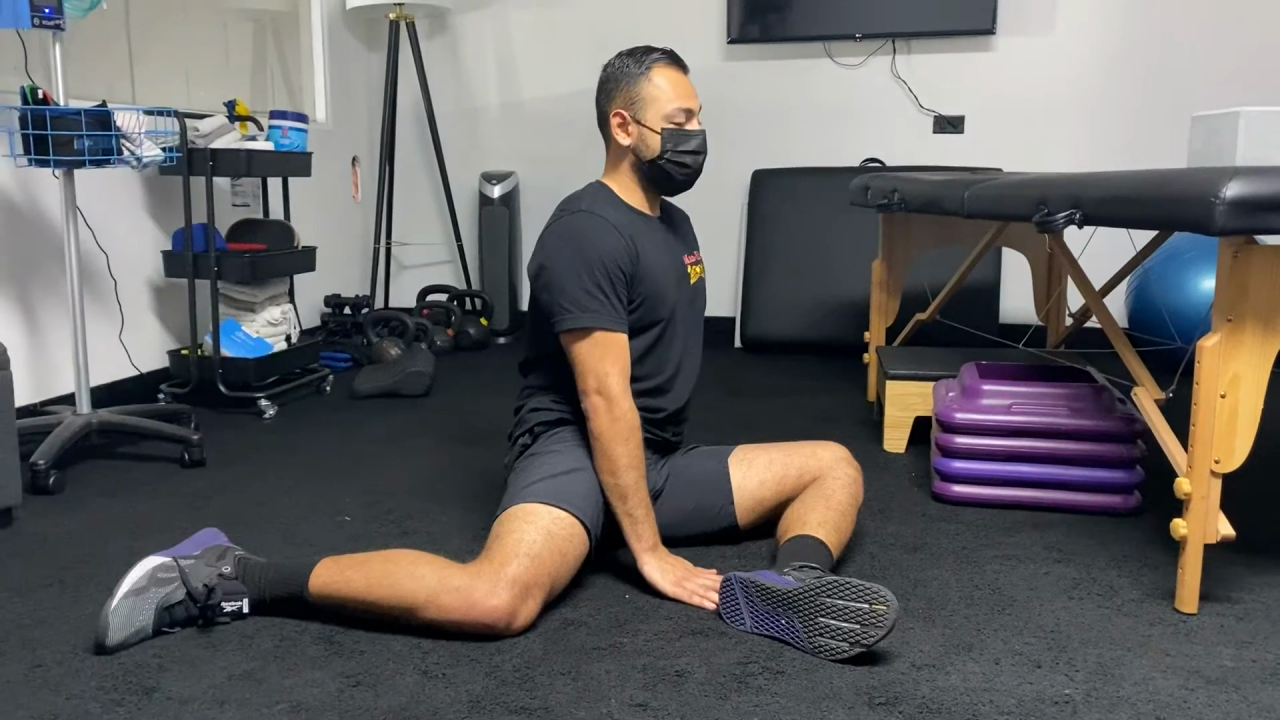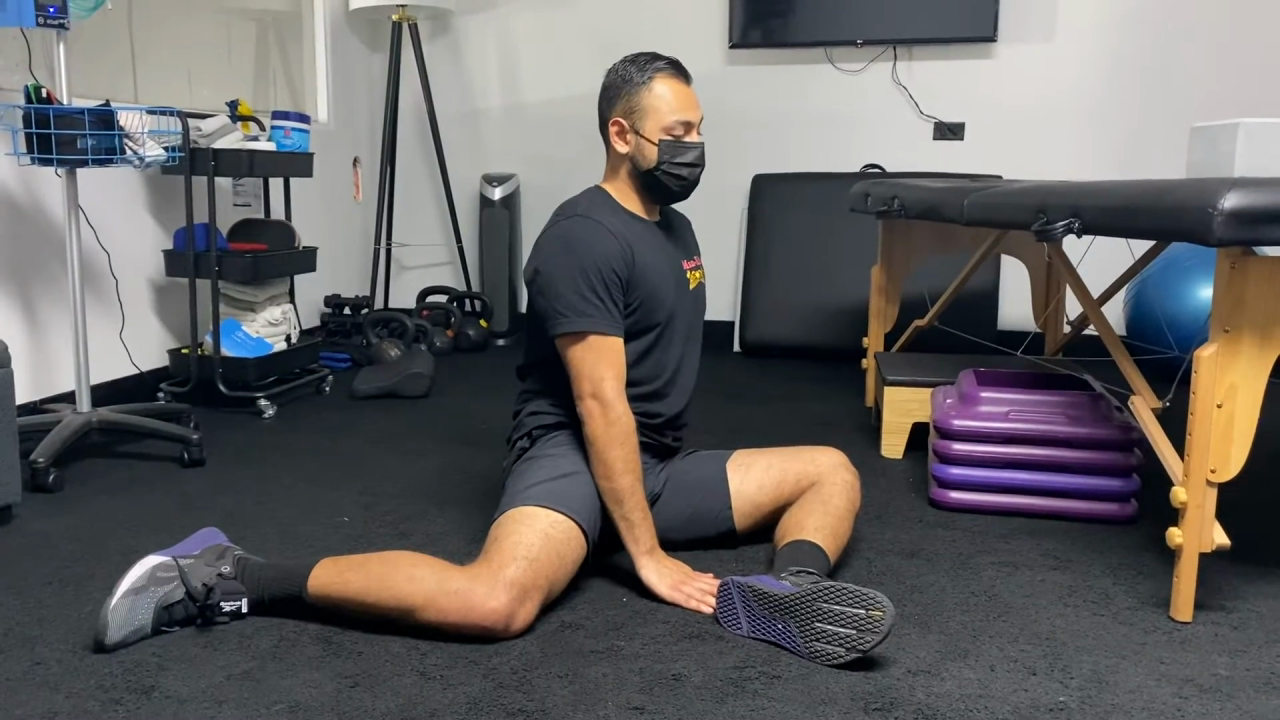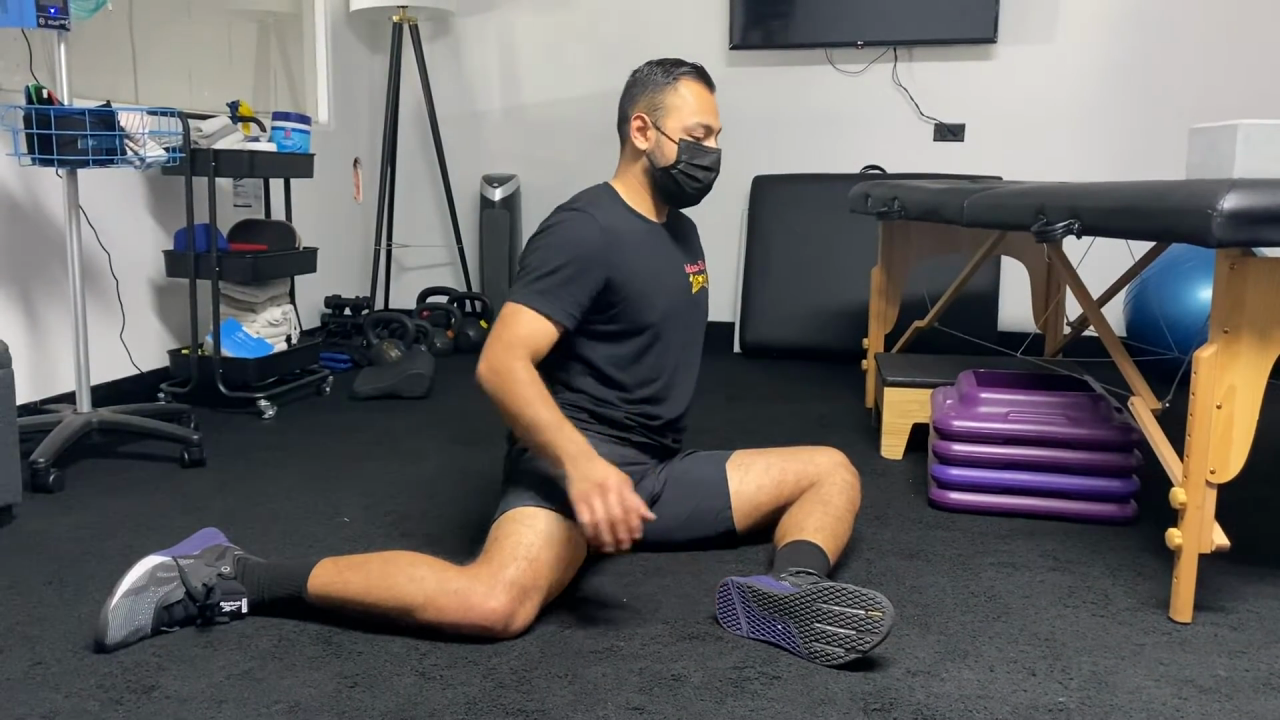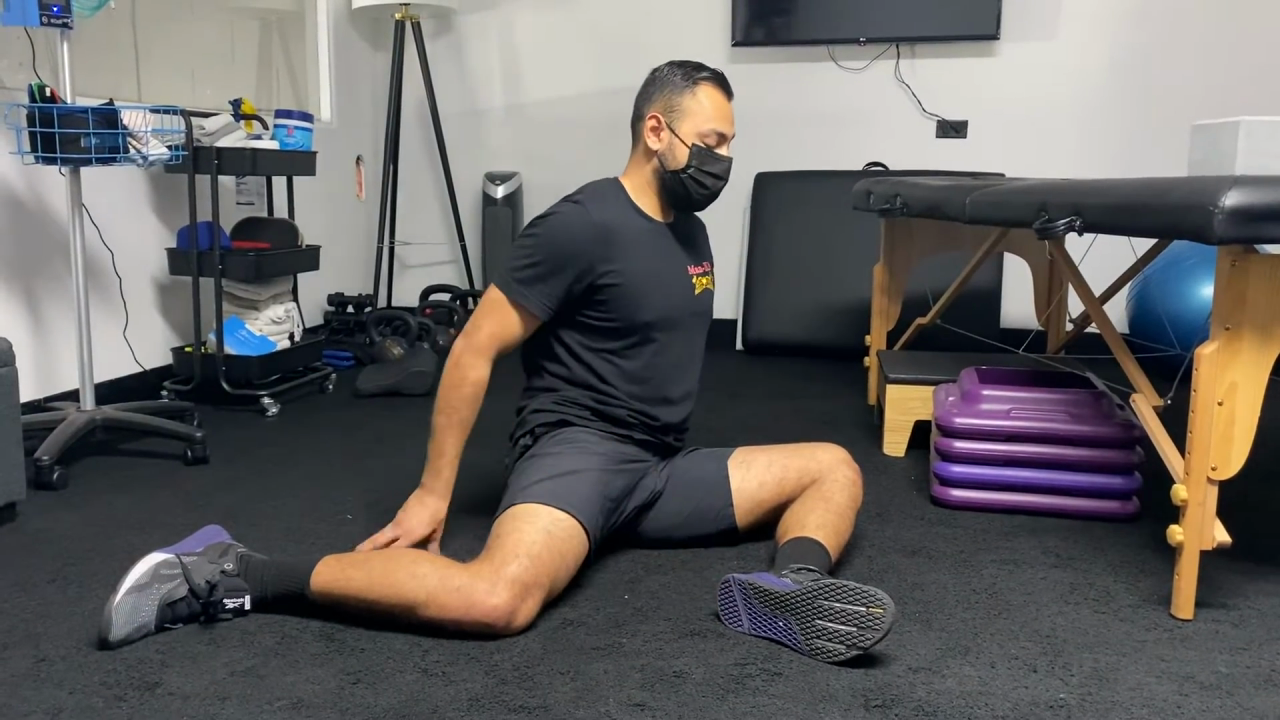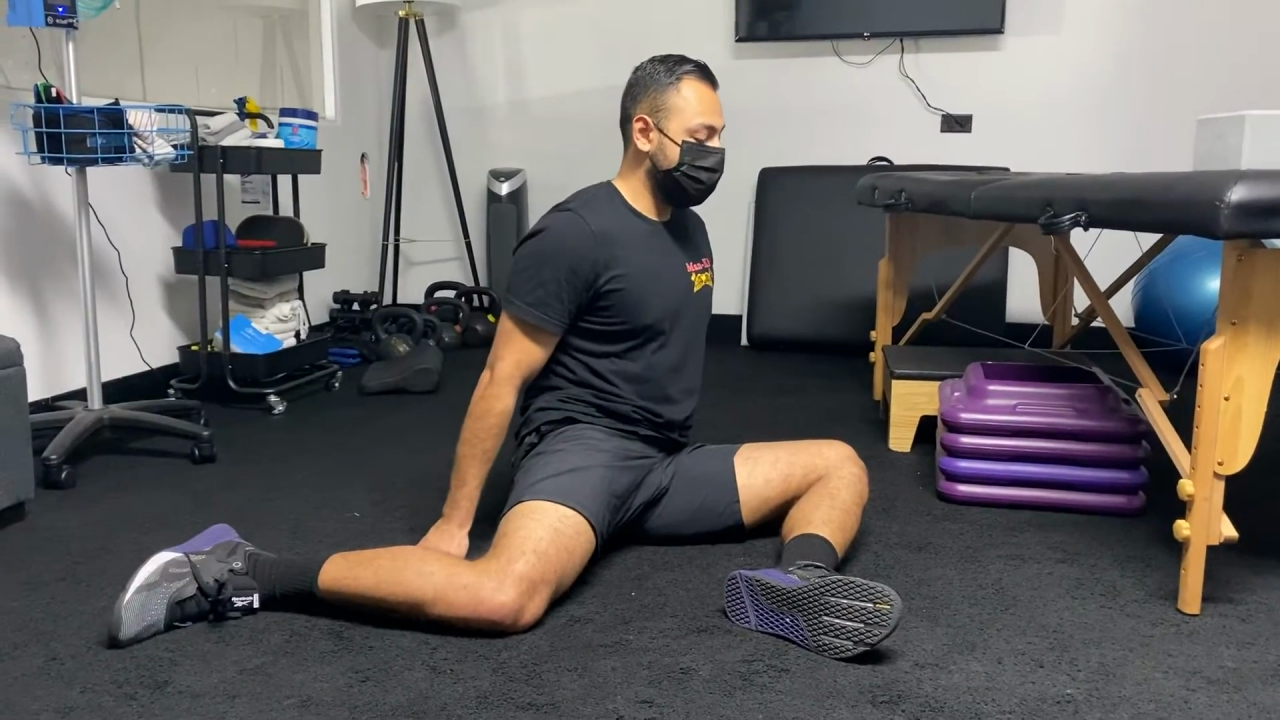
dt=1s
person 1, frame 1
left shoulder: (674, 224)
right shoulder: (588, 231)
right elbow: (605, 398)
left wrist: (665, 493)
right wrist: (649, 552)
left hip: (656, 456)
right hip: (573, 448)
left knee: (835, 467)
right knee: (497, 600)
left ankle: (788, 593)
right ankle: (227, 579)
person 1, frame 2
left shoulder: (676, 230)
right shoulder: (585, 237)
right elbow: (600, 403)
left wrist: (665, 496)
right wrist: (647, 556)
left hip: (656, 462)
right hip: (571, 453)
left knee: (832, 471)
right knee: (495, 604)
left ankle: (786, 596)
right ankle: (227, 579)
person 1, frame 3
left shoulder: (681, 233)
right shoulder: (585, 231)
right elbow: (501, 363)
left wrist: (650, 469)
right wrist: (584, 462)
left hip: (657, 467)
right hip: (582, 460)
left knee: (832, 472)
right knee: (495, 603)
left ankle: (787, 596)
right ankle: (226, 580)
person 1, frame 4
left shoulder: (691, 234)
right shoulder: (584, 226)
right elbow: (474, 352)
left wrist: (673, 450)
right wrist: (432, 493)
left hip: (661, 466)
right hip: (577, 449)
left knee: (835, 468)
right knee: (496, 599)
left ankle: (789, 591)
right ankle: (231, 577)
person 1, frame 5
left shoulder: (690, 230)
right shoulder: (577, 234)
right elbow: (501, 379)
left wrist: (675, 453)
right wrist: (453, 520)
left hip: (667, 464)
right hip: (583, 446)
left knee: (840, 465)
right knee: (504, 598)
left ankle: (794, 588)
right ankle: (241, 574)
